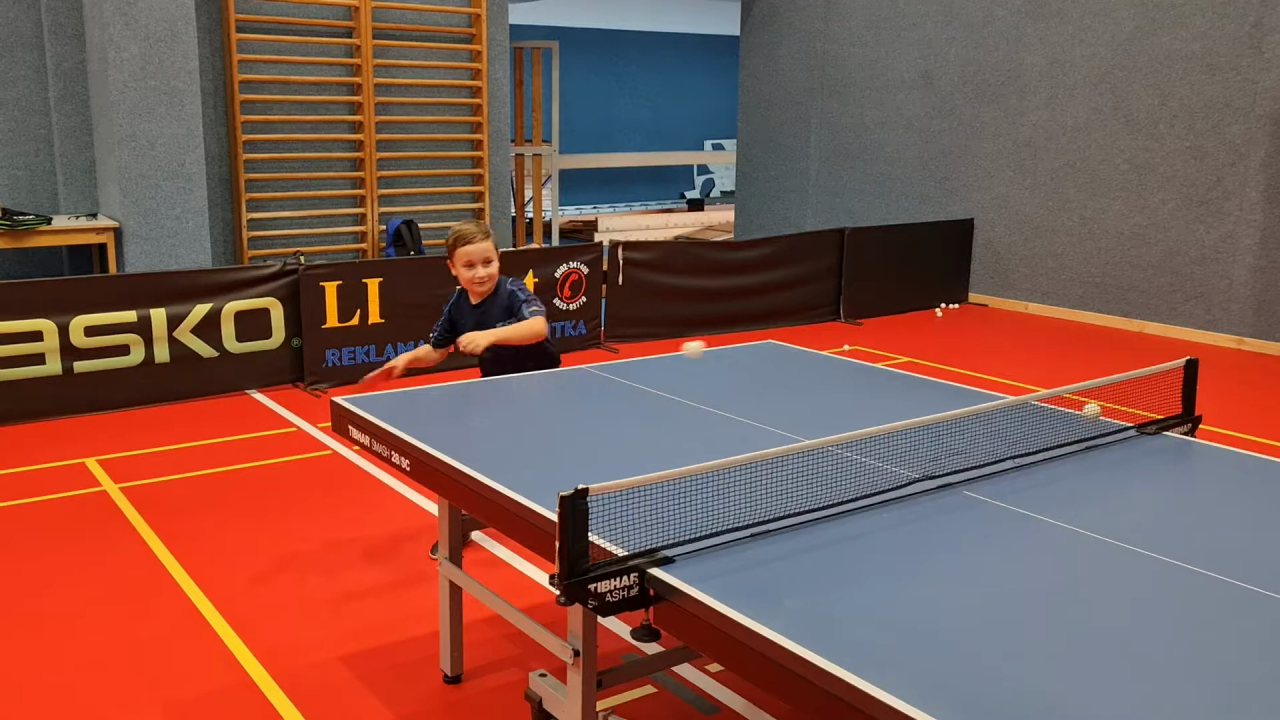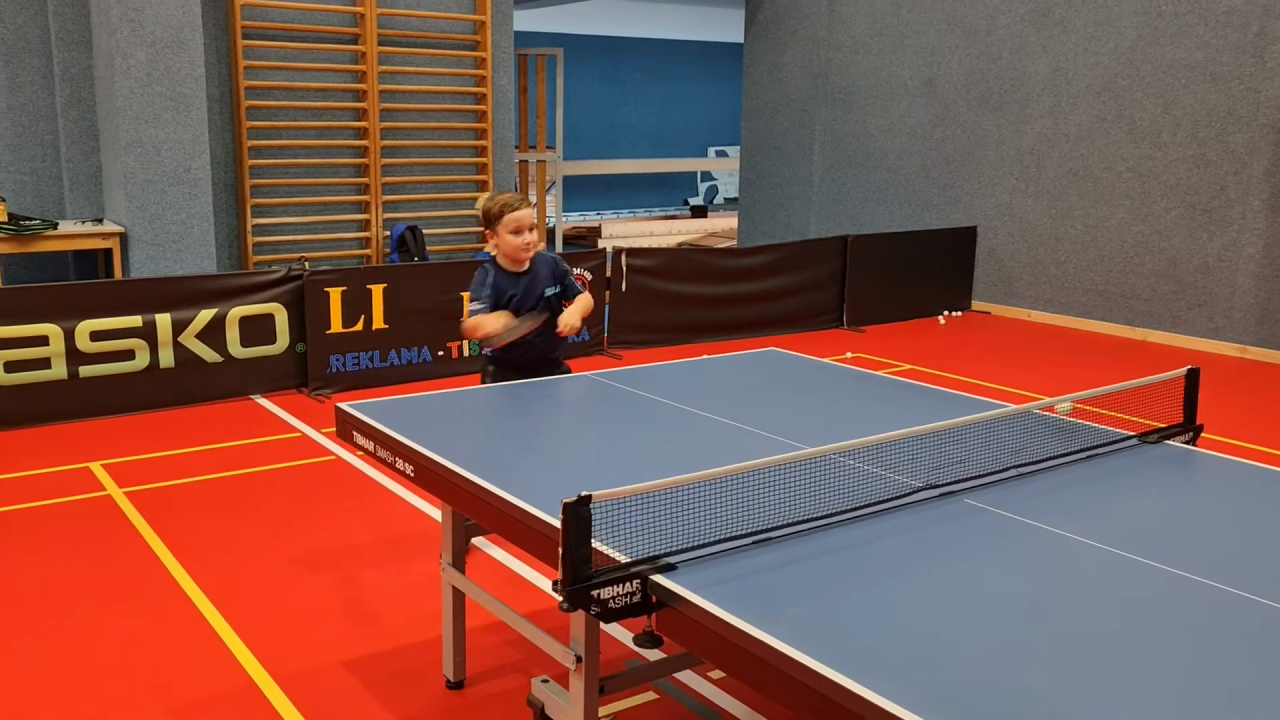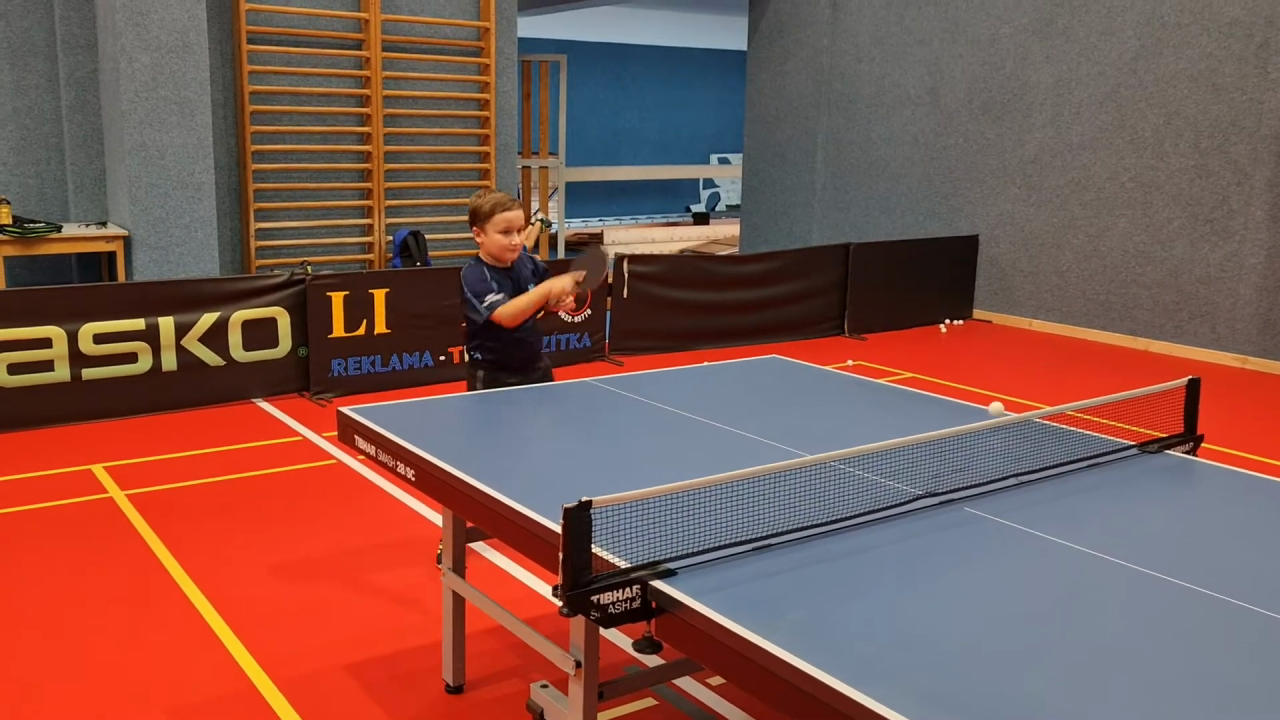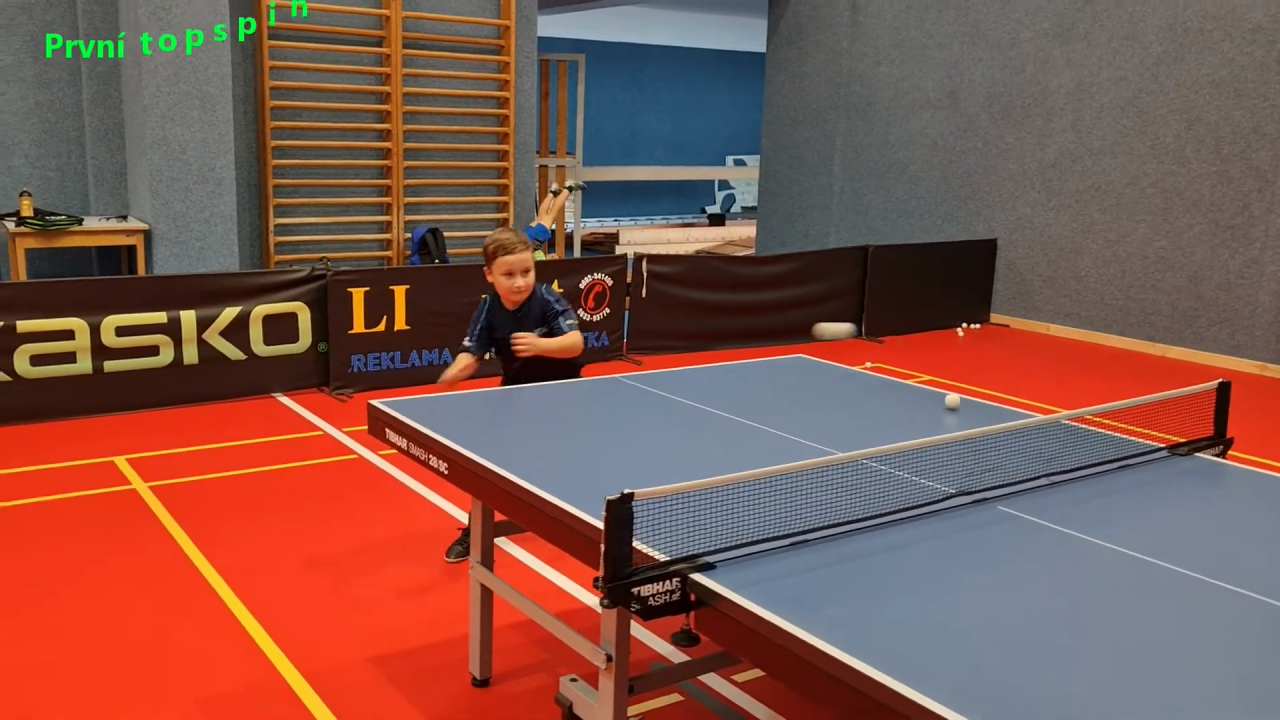
dt=1s
person 1, frame 1
left shoulder: (513, 291)
right shoulder: (456, 302)
left elbow: (539, 326)
right elbow: (436, 349)
left wrist: (490, 334)
right wrist: (407, 358)
right ankle: (460, 525)
person 1, frame 2
left shoulder: (550, 264)
right shoulder: (487, 277)
left elbow: (583, 298)
right elbow: (471, 326)
left wrist: (574, 312)
right wrist: (488, 323)
left hip: (550, 370)
right hip: (504, 375)
person 1, frame 3
left shoulder: (528, 263)
right shoulder: (474, 276)
right elbow: (506, 316)
left wrist: (562, 299)
right wrist: (547, 289)
left hip: (534, 369)
right hip: (493, 377)
person 1, frame 4
left shoulder: (547, 298)
right shoulder: (487, 309)
left elbow: (576, 343)
right elbow: (470, 355)
left wrist: (540, 345)
right wrist: (453, 373)
left hip: (562, 385)
right hip: (519, 389)
right ankle: (476, 528)
